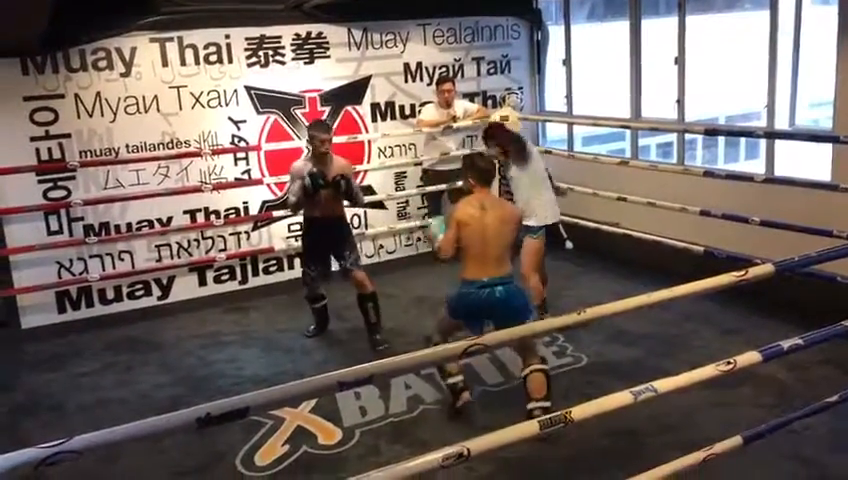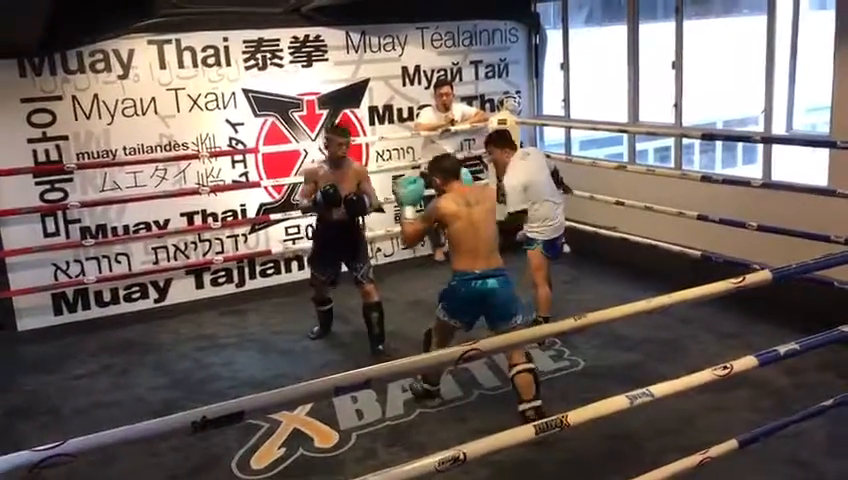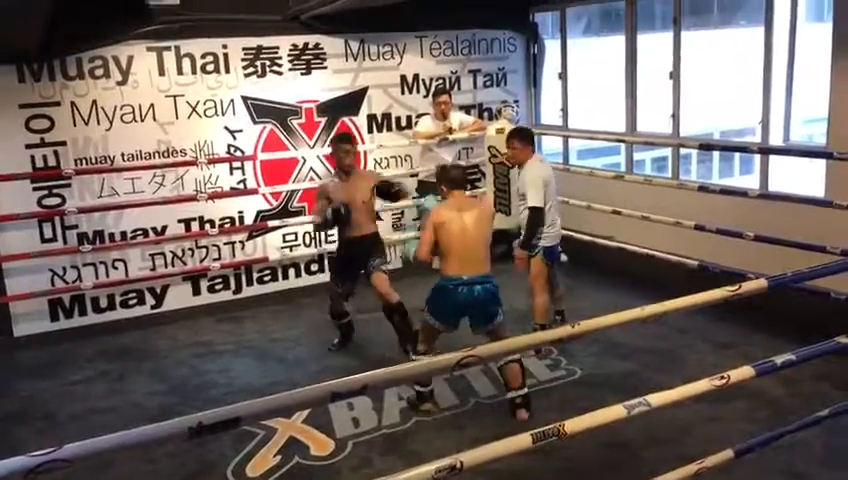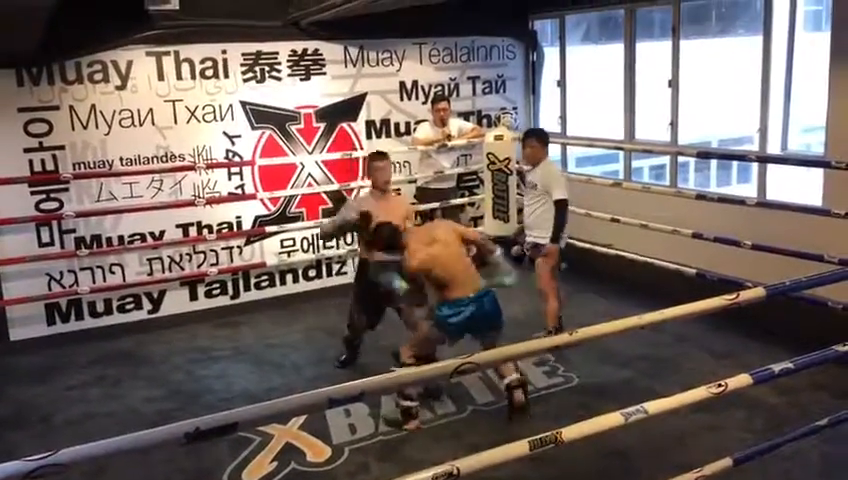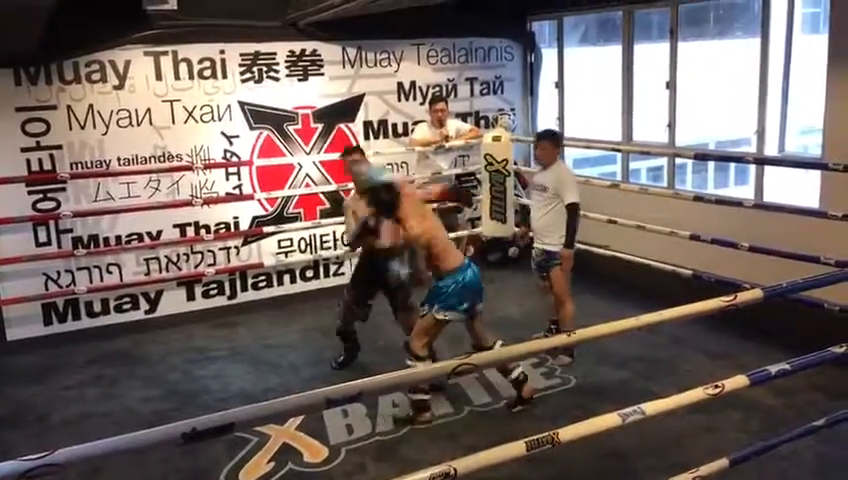
dt=0.3s
person 1, frame 1
left shoulder: (460, 210)
right shoulder: (513, 211)
left elbow: (445, 253)
left wrist: (437, 235)
left hip: (472, 292)
right hip: (506, 290)
left knee: (440, 337)
right knee: (529, 353)
left ankle: (458, 390)
right ankle: (540, 412)
person 1, frame 2
left shoulder: (441, 205)
right shoulder: (489, 193)
left elbow: (410, 238)
left wrist: (407, 205)
right wrist: (468, 182)
left hip: (464, 284)
right hip: (498, 282)
left knee: (438, 339)
right knee: (517, 352)
left ankle: (429, 389)
right ankle: (532, 410)
person 1, frame 3
left shoulder: (437, 213)
right shoulder: (487, 205)
left elbow: (423, 256)
left hip: (451, 289)
right hip: (485, 288)
left knee: (425, 339)
right knee: (502, 343)
left ankle: (423, 397)
right ankle: (521, 404)
person 1, frame 4
left shoulder: (412, 262)
right shoulder: (442, 226)
right elbow: (481, 242)
left wrist: (395, 285)
right wrist: (499, 266)
left hip: (456, 310)
right hip: (486, 299)
left knee: (408, 355)
right knee: (494, 350)
left ankle: (408, 416)
right ankle: (516, 391)
person 1, frame 5
left shoulder: (415, 232)
right shoulder: (410, 196)
left hip: (453, 282)
right hip: (469, 273)
left knee: (416, 344)
right knee: (480, 335)
left ankle: (422, 409)
right ankle: (522, 385)
person 2, frame 1
left shoulder: (343, 166)
right shoulder: (299, 168)
left elbow: (360, 201)
right elbow: (293, 206)
left wrist: (349, 190)
right wrist: (307, 189)
left hip: (338, 226)
right hip: (313, 228)
left knee: (360, 278)
right knee: (312, 283)
left ankle: (374, 332)
right ankle: (321, 321)
person 2, frame 2
left shoulder: (359, 170)
right shoulder: (314, 172)
left elbow: (375, 203)
right elbow: (303, 206)
left wrist: (362, 205)
right wrist: (319, 200)
left hip: (352, 232)
right hip: (325, 233)
left knee: (368, 289)
right knee: (320, 287)
left ankle: (377, 341)
right ankle: (325, 323)
person 2, frame 3
left shoulder: (369, 178)
right shoulder: (327, 187)
left elbow: (402, 194)
right elbow: (318, 224)
left wrist: (394, 189)
right wrist: (330, 217)
left hip: (371, 243)
right hip: (346, 247)
left knee: (382, 288)
right knee: (335, 302)
left ankle: (410, 341)
right ankle: (347, 334)
person 2, frame 4
left shoulder: (403, 205)
right shoulder: (359, 203)
right elbow: (325, 232)
right wrist: (348, 221)
right hip: (369, 272)
left knee: (416, 323)
right knee: (356, 329)
right ankle: (351, 351)
person 2, frame 5
right shoulder: (350, 203)
right elbow: (353, 243)
left hip: (394, 257)
right hip: (369, 261)
left knee: (410, 323)
right knee: (345, 316)
right ankle: (350, 352)
person 3, frame 1
left shoulder: (518, 151)
right shoulder: (520, 153)
left elbow: (516, 141)
right elbow: (544, 171)
right wrist: (553, 187)
left hip: (539, 218)
right hip: (534, 217)
left knee: (528, 270)
right knee: (536, 266)
left ankle: (538, 318)
right ankle: (541, 309)
person 3, frame 2
left shoulder: (512, 178)
right shoulder: (533, 152)
left elbow: (515, 217)
right elbow: (553, 171)
right wrist: (562, 187)
left hip: (540, 229)
right hip: (554, 221)
left knee: (539, 280)
right knee: (542, 275)
right ankle: (543, 316)
person 3, frame 3
left shoulder: (531, 174)
right shoulder: (538, 163)
left elbow: (536, 212)
left wrist: (523, 247)
left hip: (542, 237)
right hip: (548, 233)
left knee: (538, 287)
right knee: (550, 280)
right ankle: (559, 318)
person 3, frame 4
left shoulder: (552, 171)
right shoulder: (532, 172)
left elbow: (561, 207)
left wrist: (555, 243)
right wrist: (525, 230)
left hip: (548, 241)
right hip: (533, 238)
left knee: (547, 290)
right knee: (549, 286)
right ankle: (555, 328)
person 3, frame 5
left shoulder: (563, 174)
right shoulder: (539, 174)
left elbow: (573, 211)
left wrist: (568, 246)
right wrist: (525, 225)
left hip: (557, 246)
right hip: (540, 244)
left knee: (562, 295)
right knee: (549, 289)
left ankle: (568, 345)
right ankle: (554, 328)
person 4, frame 1
left shoulder: (461, 105)
right shoulder: (429, 108)
left elbow: (484, 112)
right elbow: (420, 125)
left wrist: (464, 121)
right wrist: (445, 120)
left hip: (455, 167)
right hip: (433, 168)
right knee: (434, 210)
person 4, frame 2
left shoulder: (459, 109)
right shoulder: (427, 112)
left elbow: (483, 116)
right elbow: (418, 128)
left wrist: (462, 124)
right wrist: (443, 123)
right ankle: (438, 248)
person 4, frame 3
left shoulder: (458, 117)
right shoulder: (425, 120)
left elbow: (481, 125)
right elbow: (417, 136)
left wrist: (460, 133)
right wrist: (441, 132)
right hip: (428, 179)
person 4, frame 4
left shoulder: (456, 124)
right shoulder: (424, 127)
left elbow: (479, 131)
right elbow: (415, 142)
left wrist: (458, 139)
right wrist: (440, 138)
left hip: (449, 185)
right hip: (427, 186)
person 4, frame 5
left shoulder: (454, 125)
right shoulder: (422, 128)
left elbow: (477, 133)
right elbow: (413, 143)
left wrist: (456, 140)
right wrist: (438, 139)
left knee: (453, 226)
left ankle: (459, 252)
